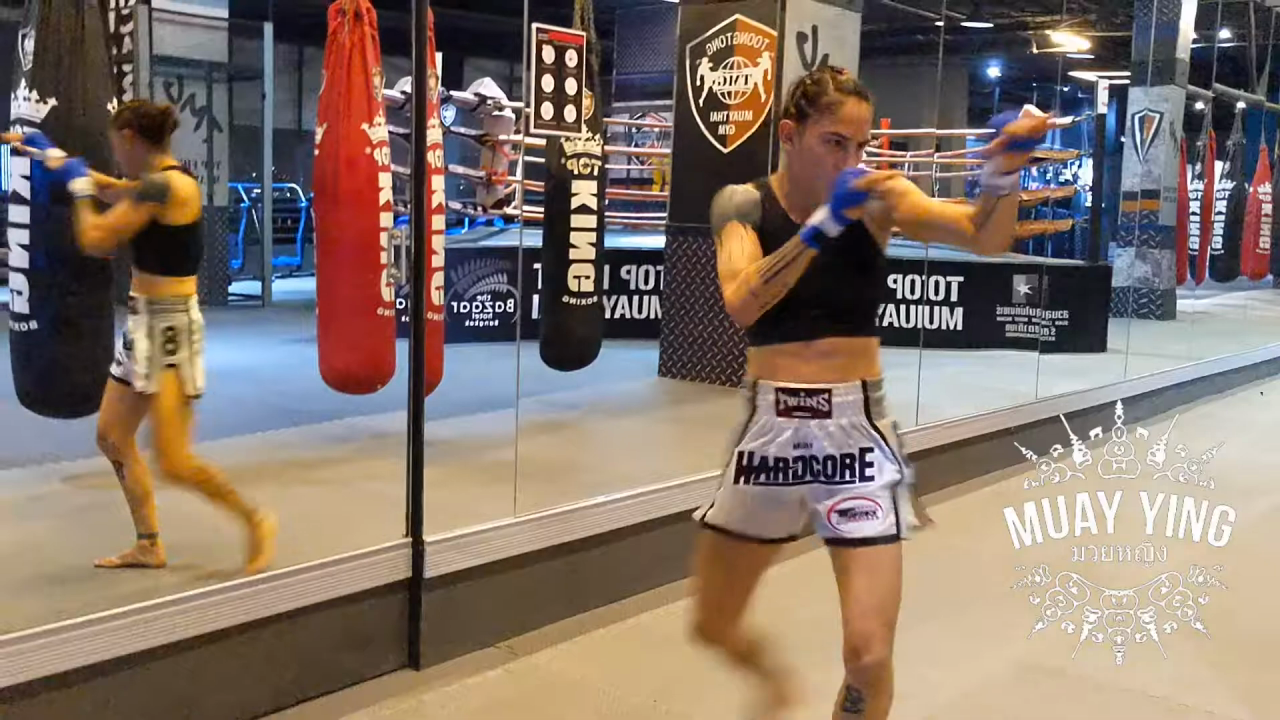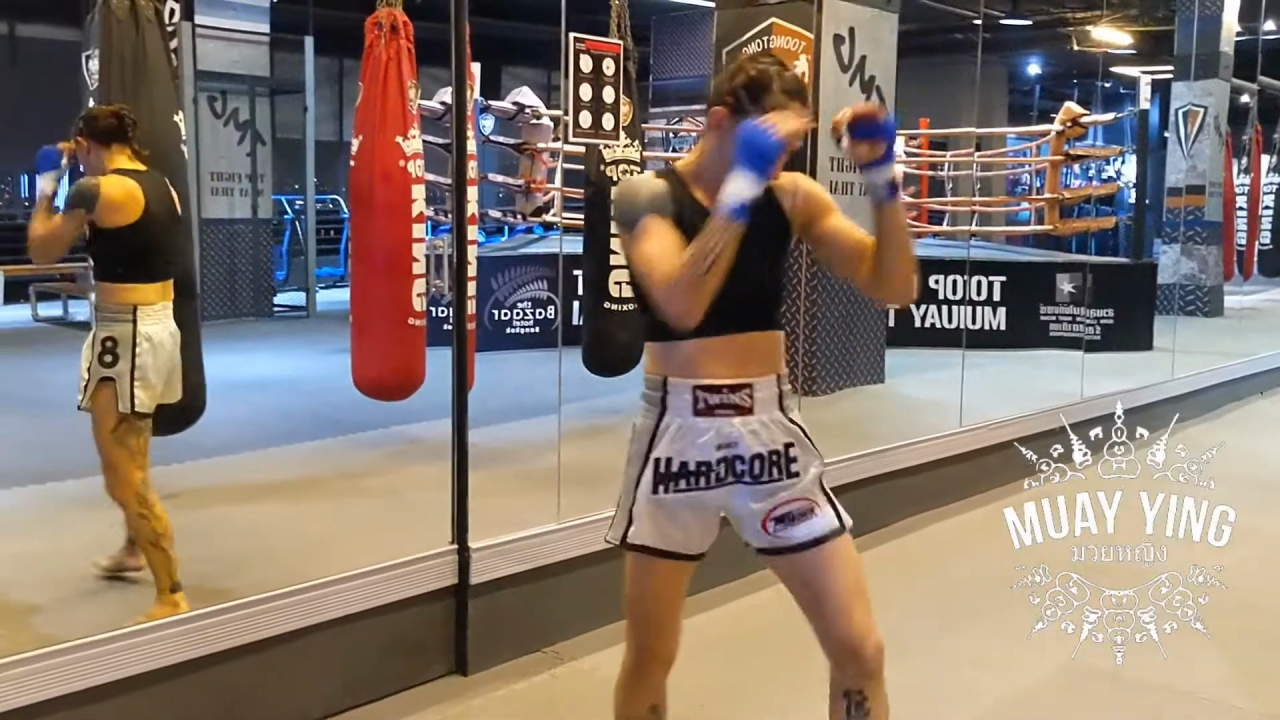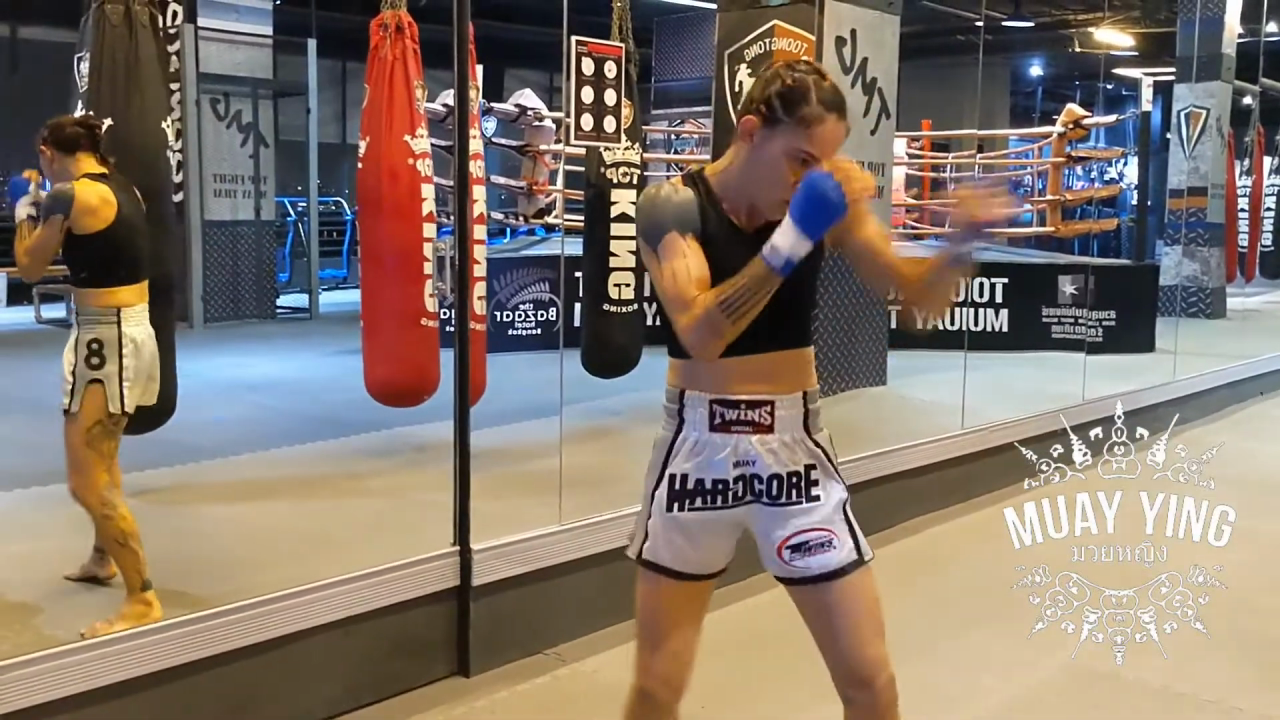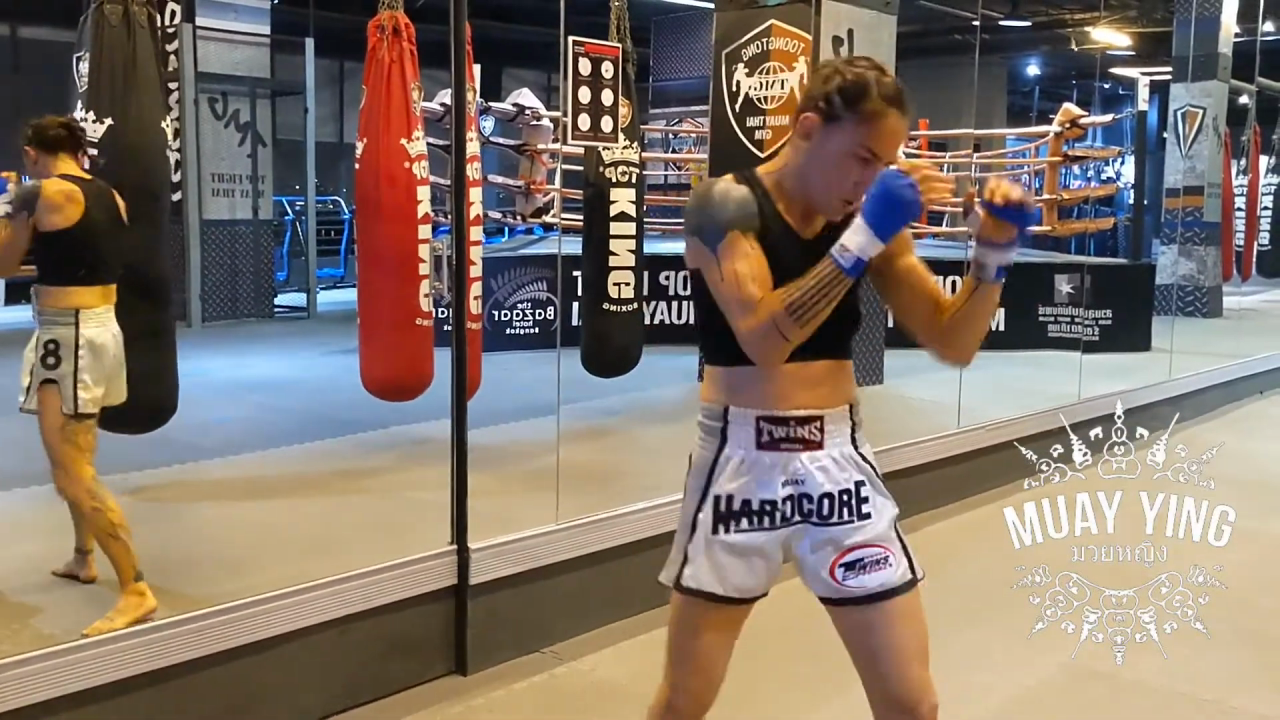
dt=1s
person 1, frame 1
left shoulder: (878, 199)
right shoulder: (741, 204)
left elbow: (987, 239)
right elbow: (743, 304)
left wrist: (1001, 171)
right wrist: (826, 220)
left hip: (857, 435)
right hip: (771, 435)
left knee: (868, 652)
right knee: (713, 624)
person 1, frame 2
left shoulder: (793, 196)
right shoulder: (647, 195)
left elbow: (896, 290)
right elbow: (682, 305)
left wrist: (880, 176)
right wrist: (742, 185)
left hip: (771, 433)
right hip: (679, 436)
left knee: (860, 650)
right knee: (647, 661)
person 1, frame 3
left shoulder: (824, 198)
right shoulder: (675, 205)
left elbow: (922, 301)
right elbow: (700, 334)
left wrist: (960, 247)
right wrist: (794, 237)
left hip: (796, 451)
right hip: (703, 453)
person 1, frame 4
left shoulder: (872, 213)
right shoulder: (724, 204)
left elbow: (954, 346)
right elbow: (764, 341)
left wrist: (994, 251)
right wrist: (863, 238)
left hip: (837, 465)
right hip: (738, 465)
person 2, frame 1
left shoulder: (164, 186)
right shoulder: (157, 180)
left elbow: (95, 241)
right elbow: (113, 190)
left wrist: (79, 186)
right wrist: (51, 155)
left hip: (169, 327)
right hip: (145, 323)
left knee: (174, 462)
right knee: (112, 437)
left ankle: (255, 522)
right ankle: (149, 544)
person 2, frame 2
left shoulder: (96, 189)
right shoulder: (162, 186)
left elbow: (42, 250)
left wrist: (47, 182)
left hip: (123, 336)
right hip: (159, 328)
left knee: (126, 480)
right knee: (125, 454)
left ankle: (170, 598)
right ankle: (134, 550)
person 2, frame 3
left shoulder: (69, 195)
right shoulder: (122, 188)
left elbow: (30, 267)
left wrist: (25, 209)
left hip: (105, 339)
right hip: (129, 332)
left knee: (89, 482)
right knee: (99, 455)
left ankle: (142, 599)
right ankle: (102, 558)
person 2, frame 4
right shoulder: (110, 195)
left hip: (67, 339)
right hip: (102, 331)
left knee: (75, 478)
right knee: (71, 455)
left ankle: (135, 592)
right ankle: (83, 558)
